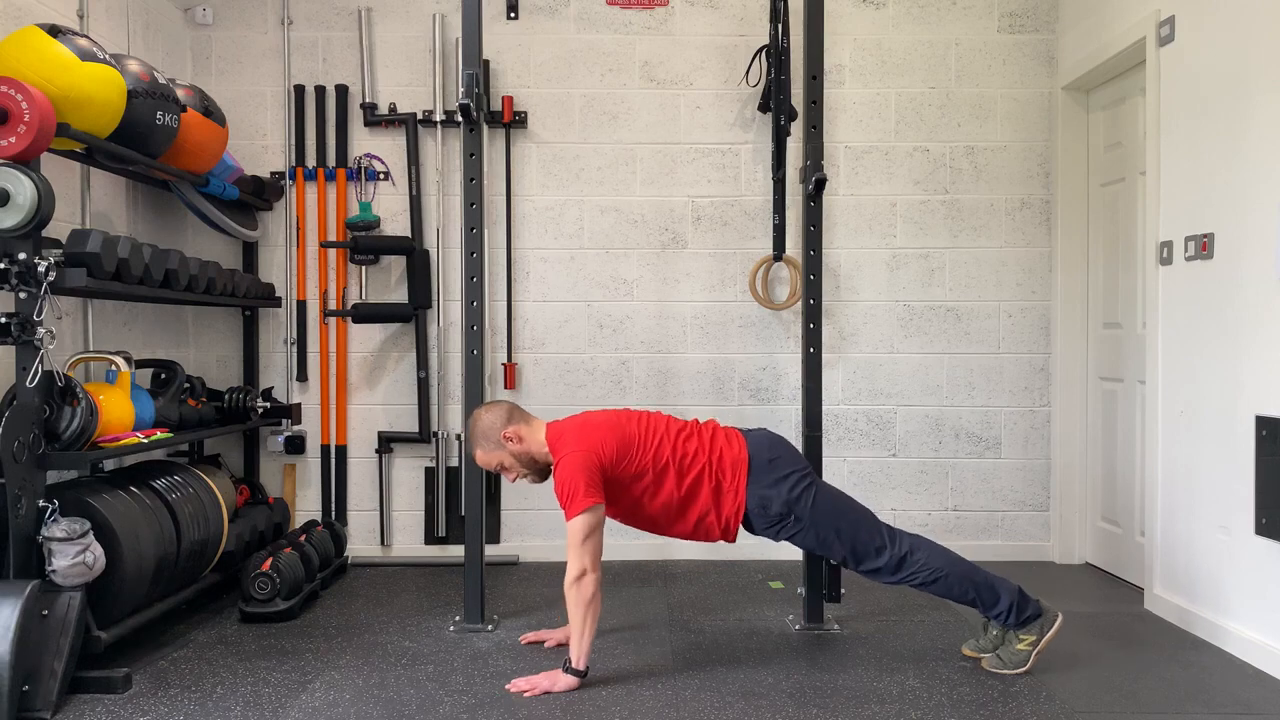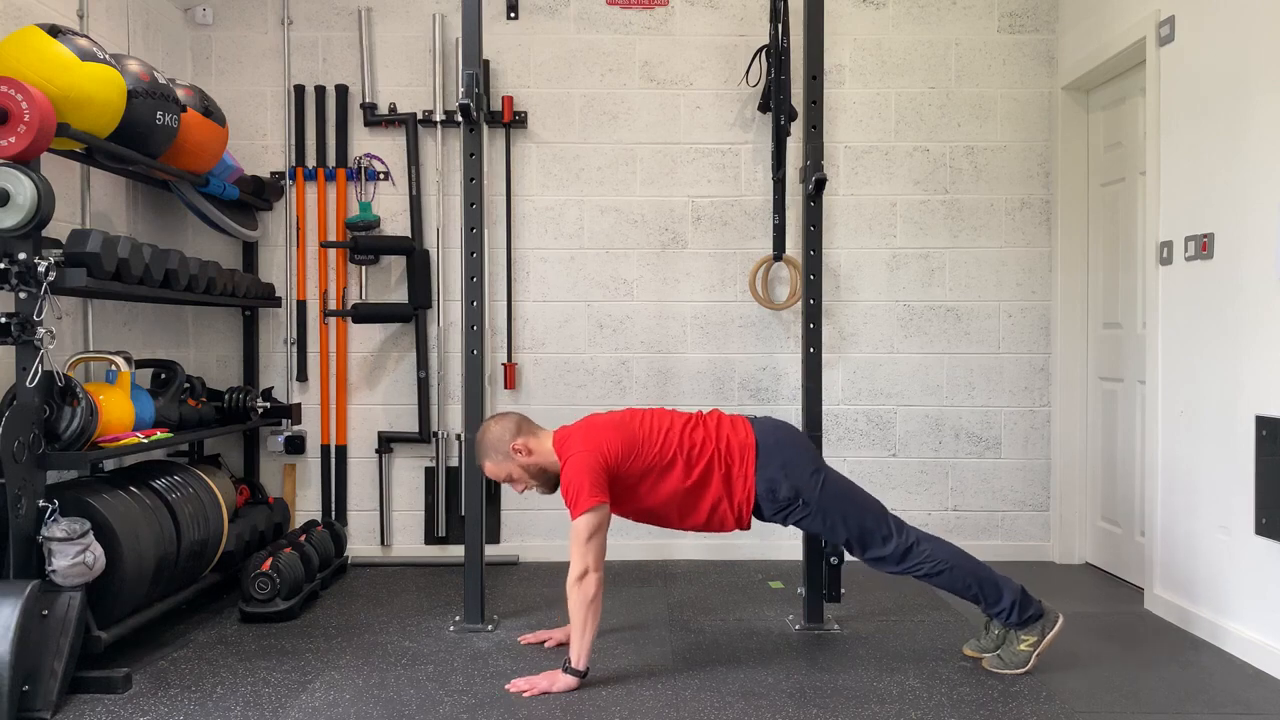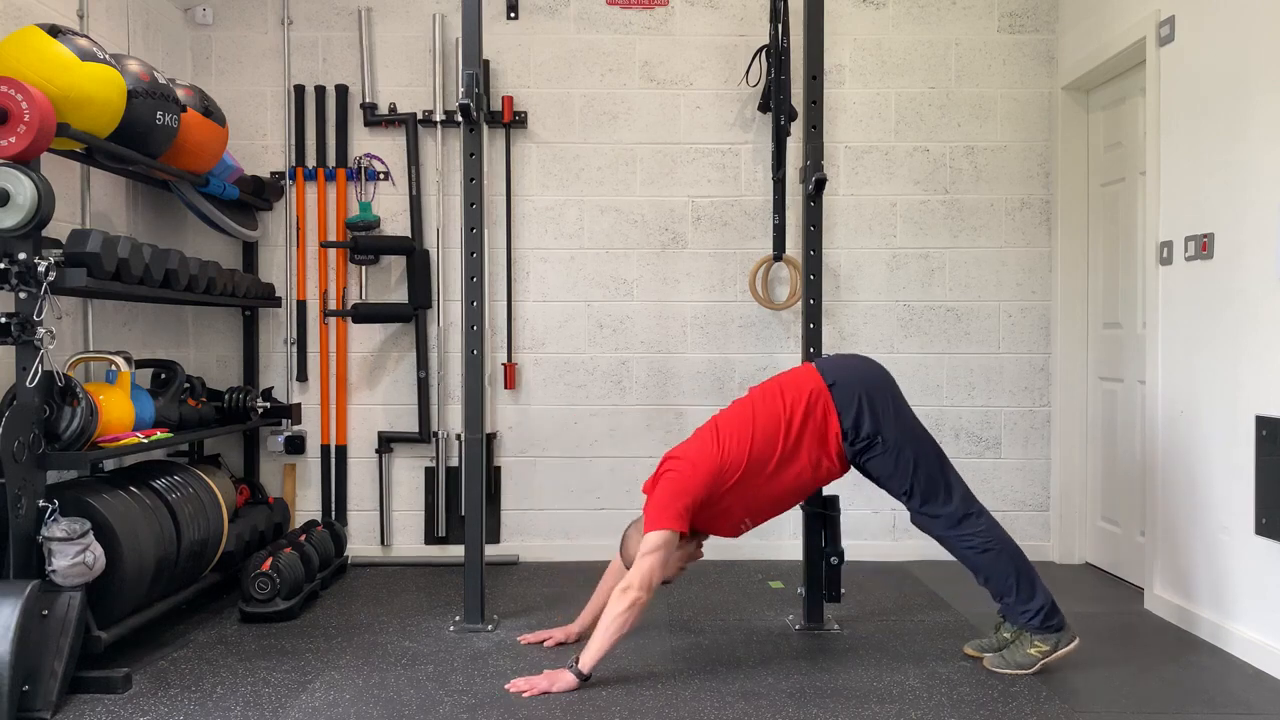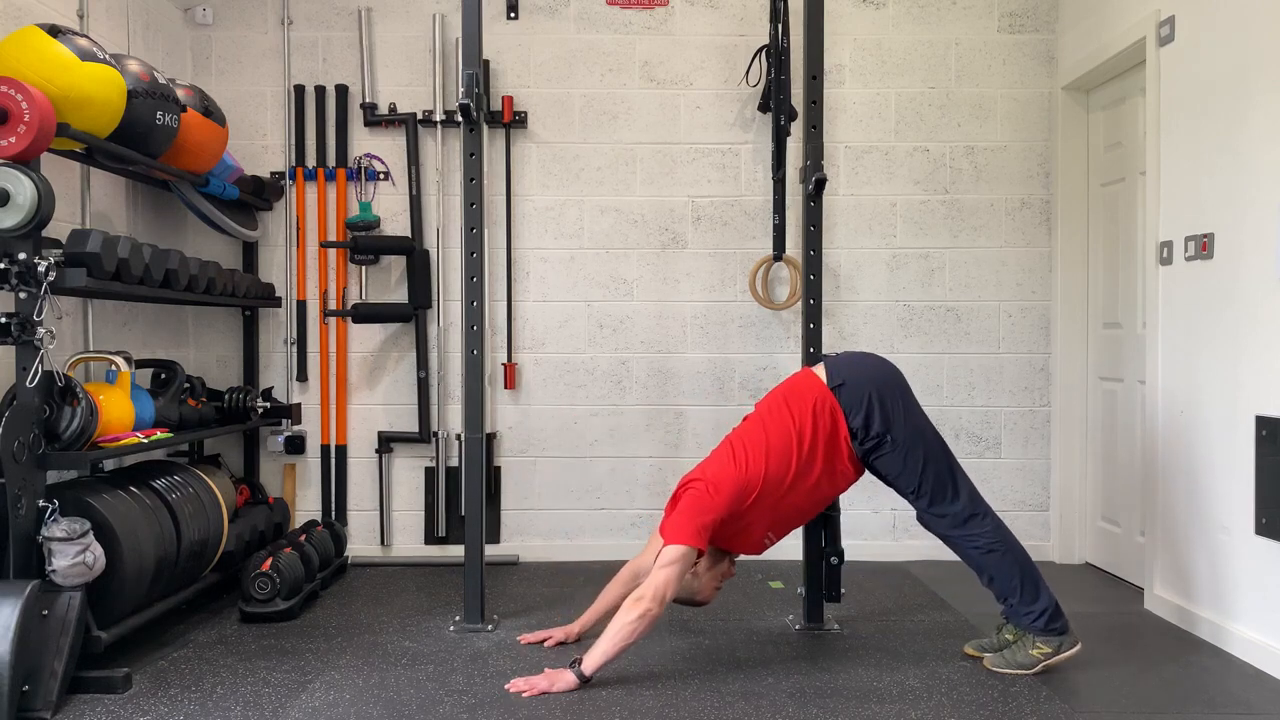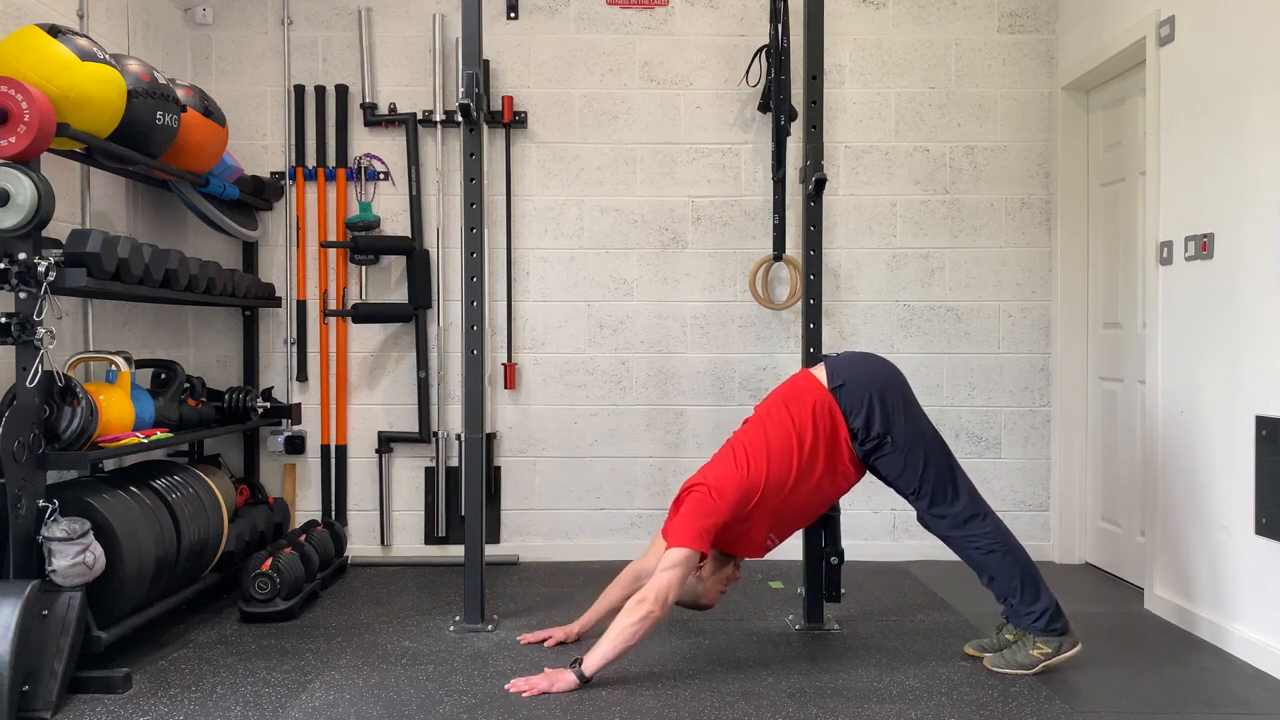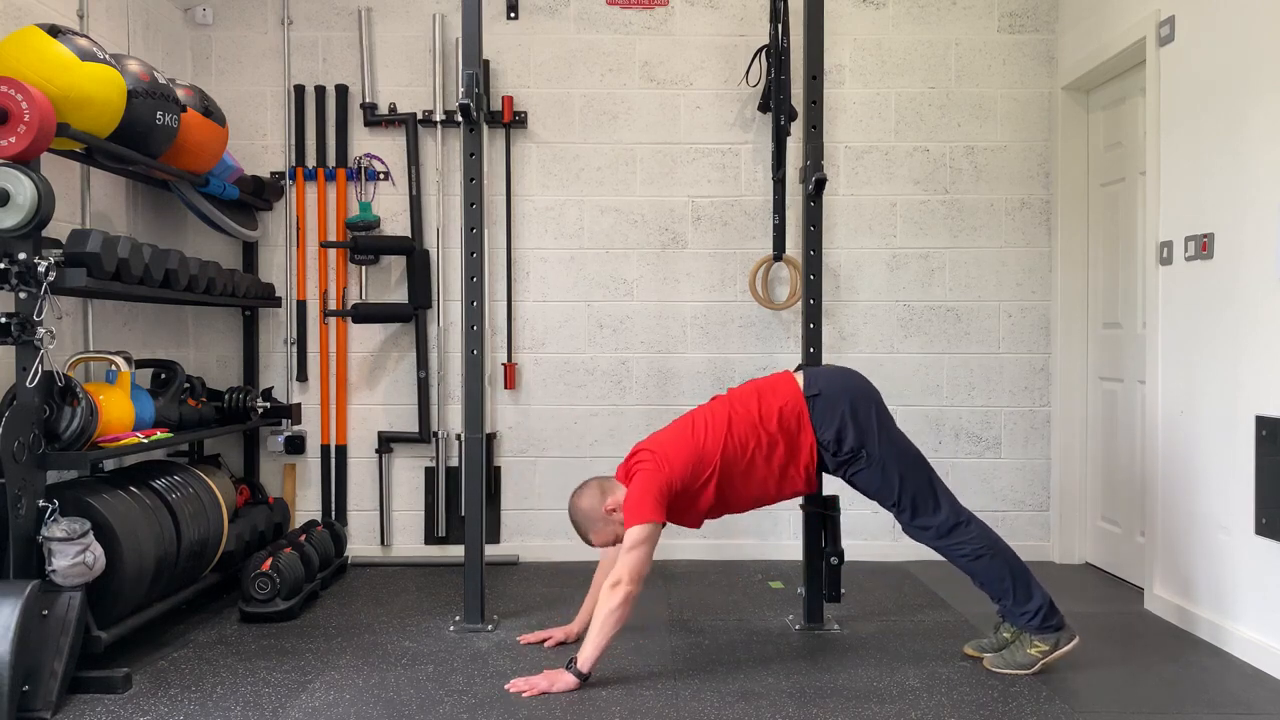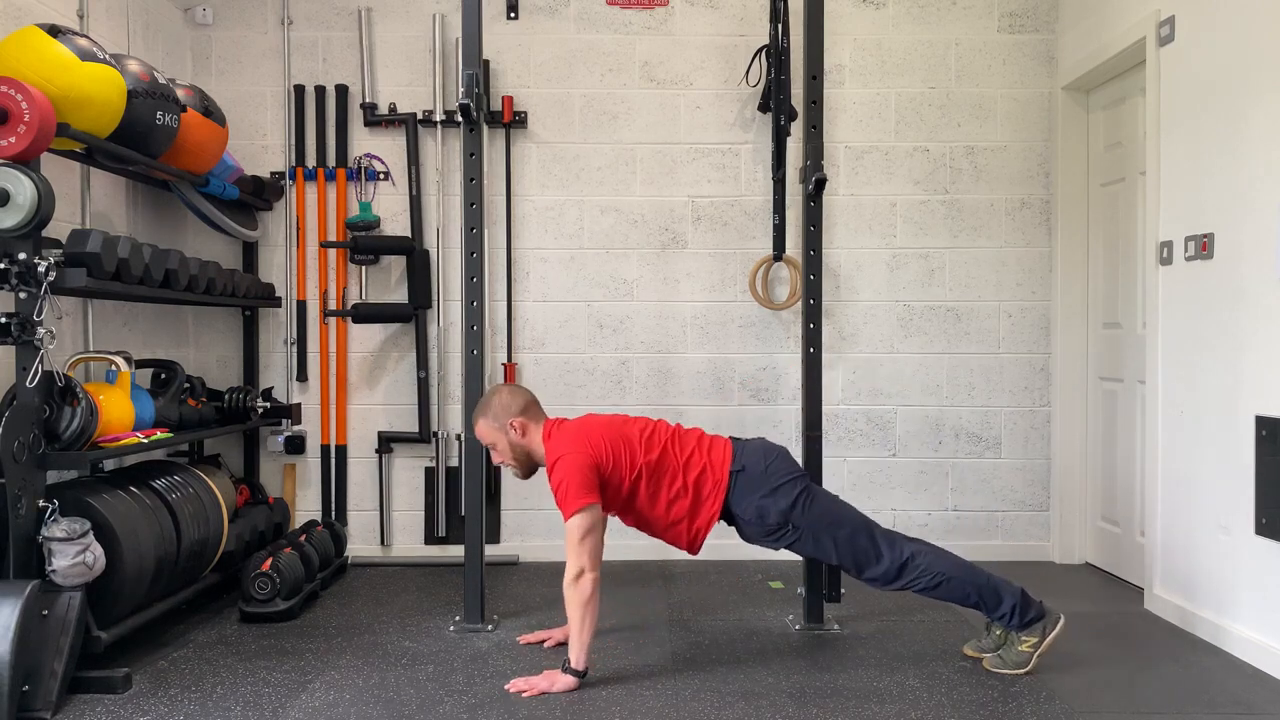
dt=0.7s
person 1, frame 1
left shoulder: (571, 458)
right shoulder: (578, 440)
left elbow: (583, 572)
right elbow: (587, 563)
left wrist: (573, 669)
right wrist: (574, 627)
left hip: (758, 488)
right hip: (748, 472)
left knee: (883, 555)
right knee: (878, 551)
left ankle: (1023, 615)
right ankle: (1004, 614)
person 1, frame 2
left shoulder: (578, 460)
right shoulder: (582, 443)
left elbow: (585, 571)
right elbow: (589, 567)
left wrist: (572, 669)
right wrist: (575, 627)
left hip: (765, 472)
right hip: (756, 460)
left knee: (889, 544)
right knee: (883, 543)
left ankle: (1026, 617)
right ankle: (1006, 615)
person 1, frame 3
left shoulder: (678, 491)
right shoulder: (678, 488)
left elbow: (635, 591)
right elbow: (624, 562)
left wrist: (577, 672)
right wrist: (576, 627)
left hip: (848, 402)
right hip: (839, 399)
left knee: (947, 512)
right knee: (940, 513)
left ankle: (1043, 626)
right ankle: (1020, 618)
person 1, frame 4
left shoulder: (701, 507)
right shoulder: (695, 507)
left elbow: (648, 599)
right elbow: (639, 567)
left wrist: (578, 673)
right wrist: (575, 627)
left hip: (856, 399)
right hip: (848, 395)
left knee: (954, 512)
right knee: (947, 513)
left ankle: (1046, 629)
right ankle: (1024, 621)
person 1, frame 5
left shoulder: (705, 509)
right shoulder: (700, 508)
left elbow: (651, 603)
right elbow: (641, 569)
left wrist: (578, 673)
right wrist: (576, 627)
left hip: (857, 399)
right hip: (848, 397)
left knee: (955, 514)
right knee: (946, 514)
left ankle: (1047, 630)
right ankle: (1022, 621)
person 1, frame 6
left shoulder: (646, 480)
right shoulder: (637, 478)
left elbow: (624, 583)
right elbow: (612, 564)
left wrist: (577, 671)
right wrist: (575, 626)
left hip: (828, 414)
right hip: (821, 409)
left knee: (935, 521)
right knee: (928, 521)
left ankle: (1042, 625)
right ankle: (1019, 619)
person 1, frame 7
left shoulder: (566, 458)
right shoulder: (576, 439)
left elbow: (582, 571)
right elbow: (589, 567)
left wrist: (573, 669)
right wrist: (575, 626)
left hip: (747, 489)
right hip: (739, 479)
left knee: (880, 559)
right knee: (875, 553)
left ankle: (1024, 618)
right ankle: (1008, 617)
